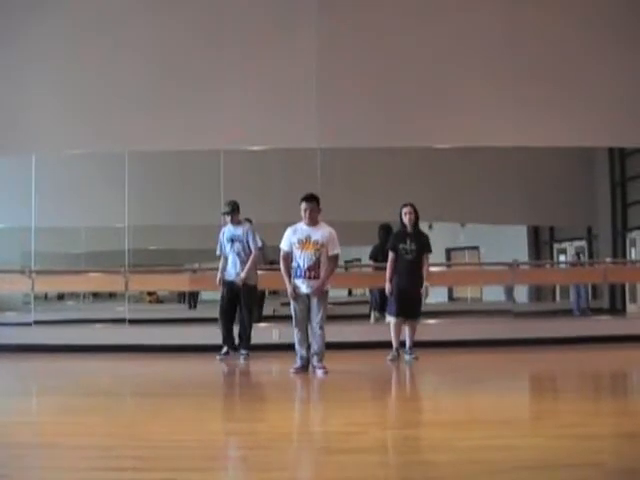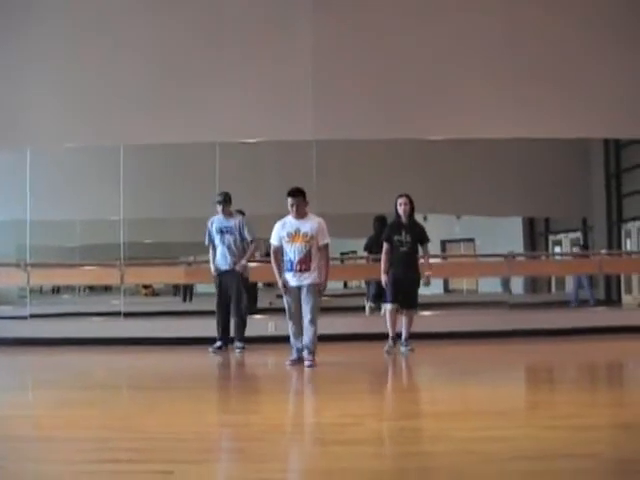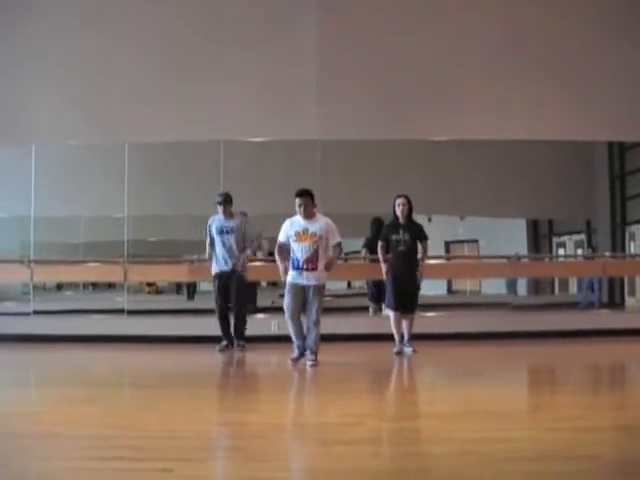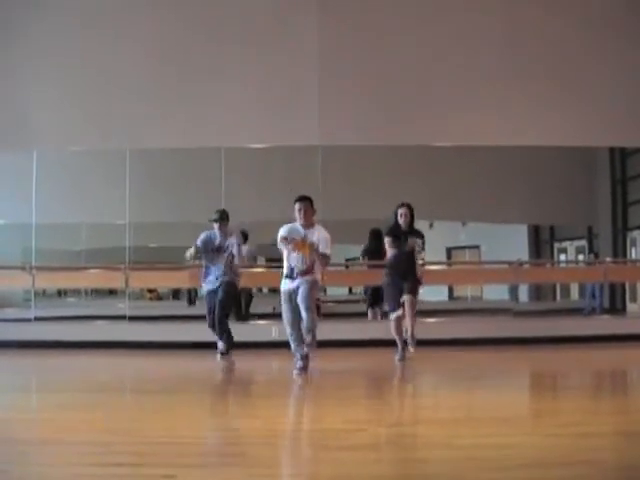
dt=0.5s
person 1, frame 1
left shoulder: (328, 232)
right shoulder: (292, 231)
left elbow: (333, 261)
right elbow: (284, 259)
left wrist: (322, 283)
right wrist: (288, 284)
left hip: (319, 288)
right hip: (298, 287)
left knee: (318, 325)
right knee: (299, 325)
left ankle: (317, 361)
right ankle: (302, 360)
person 1, frame 2
left shoulder: (317, 223)
right shoulder: (281, 225)
left elbow: (324, 252)
right elbow: (275, 253)
left wrist: (324, 278)
right wrist: (279, 278)
left hip: (311, 280)
right hip: (289, 280)
left knee: (309, 317)
right knee: (293, 318)
left ankle: (309, 353)
right ankle: (297, 352)
person 1, frame 3
left shoulder: (326, 224)
right shoulder: (289, 224)
left elbow: (337, 246)
right elbow: (279, 247)
left wrist: (332, 259)
right wrist: (281, 264)
left hip: (316, 279)
right hip: (294, 278)
left knee: (313, 318)
right knee: (291, 313)
left ankle: (311, 352)
right ankle: (299, 348)
person 1, frame 4
left shoulder: (322, 234)
right shoulder: (287, 229)
left elbow: (324, 261)
right elbow: (281, 241)
left wrist: (317, 257)
right wrist: (285, 242)
left hip: (309, 280)
right hip: (288, 283)
left knee: (306, 305)
right knee: (291, 324)
left ankle: (309, 337)
right ankle: (301, 358)
person 2, frame 1
left shoulder: (422, 237)
right shoulder: (396, 236)
left elbow: (425, 262)
right elbow: (391, 260)
left wrist: (425, 283)
right wrist: (388, 281)
left hip: (415, 282)
right hip: (398, 281)
left knee: (412, 317)
right knee: (395, 316)
left ankle: (409, 349)
right ankle: (395, 349)
person 2, frame 2
left shoulder: (418, 228)
right shoulder: (391, 227)
left elbow: (425, 250)
right elbow: (385, 251)
left wrist: (427, 271)
right wrist: (383, 272)
left hip: (412, 272)
right hip: (394, 272)
left knee: (409, 308)
right knee: (391, 306)
left ankle: (405, 340)
right ankle: (391, 339)
person 2, frame 3
left shoulder: (416, 227)
right shoulder: (389, 227)
left elbow: (424, 246)
right elbow: (380, 247)
left wrist: (421, 264)
right wrist: (383, 263)
left hip: (411, 272)
right hip: (394, 272)
left knee: (410, 309)
right knee: (394, 308)
left ankle: (407, 341)
right ankle: (398, 342)
person 2, frame 4
left shoulder: (417, 234)
right shoulder: (391, 231)
left elbow: (419, 252)
right elbow: (387, 244)
left wrist: (416, 245)
right wrist: (390, 249)
left hip: (409, 277)
right hip: (392, 277)
left knee: (409, 301)
right knee: (396, 315)
left ankle: (411, 336)
right ankle: (401, 347)
person 3, frame 1
left shoulder: (247, 229)
right shoulder: (224, 231)
left elbow: (255, 253)
right elbow: (223, 255)
left wrist: (244, 273)
right wrist: (220, 273)
left hip: (247, 279)
right hip: (229, 278)
left knee: (246, 315)
right knee: (225, 312)
left ankle: (244, 348)
right ankle: (228, 345)
person 3, frame 2
left shoulder: (239, 220)
right shoulder: (212, 222)
left elbow: (251, 243)
right elbow: (211, 245)
left wrist: (244, 261)
right wrist: (212, 264)
left hip: (236, 268)
right hip: (220, 269)
left knee: (239, 305)
right knee: (221, 306)
left ankle: (239, 340)
right ankle: (222, 340)
person 3, frame 3
left shoulder: (241, 222)
right shoulder: (212, 221)
left elbow: (250, 243)
right elbow: (209, 243)
left wrist: (245, 258)
right wrist: (210, 257)
left hip: (237, 269)
right hip: (219, 268)
left knee: (238, 304)
right knee: (221, 305)
left ankle: (240, 337)
right ankle: (227, 339)
person 3, frame 4
left shoulder: (234, 239)
right shoulder: (205, 237)
left elbow: (239, 261)
right elbow: (190, 256)
right wrist: (192, 251)
left hip: (227, 280)
right hip: (210, 282)
left knee: (221, 304)
right knee: (212, 319)
left ankle: (224, 341)
right ankle: (225, 342)
